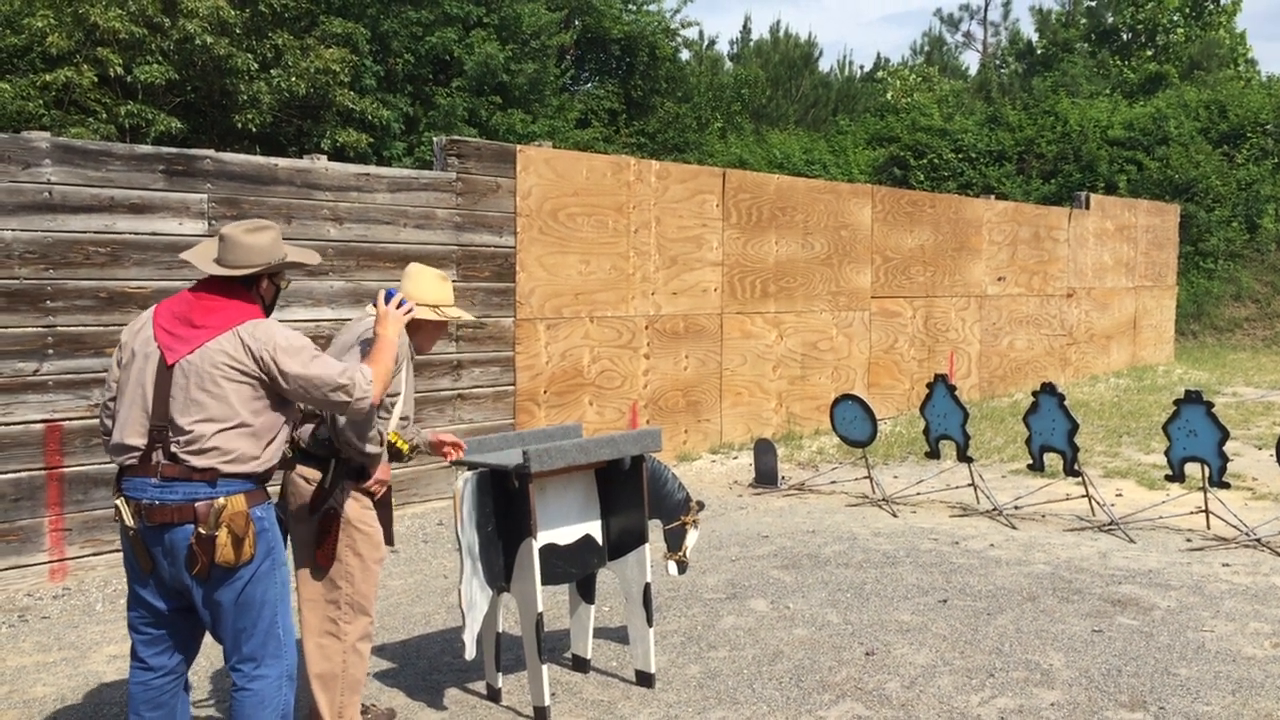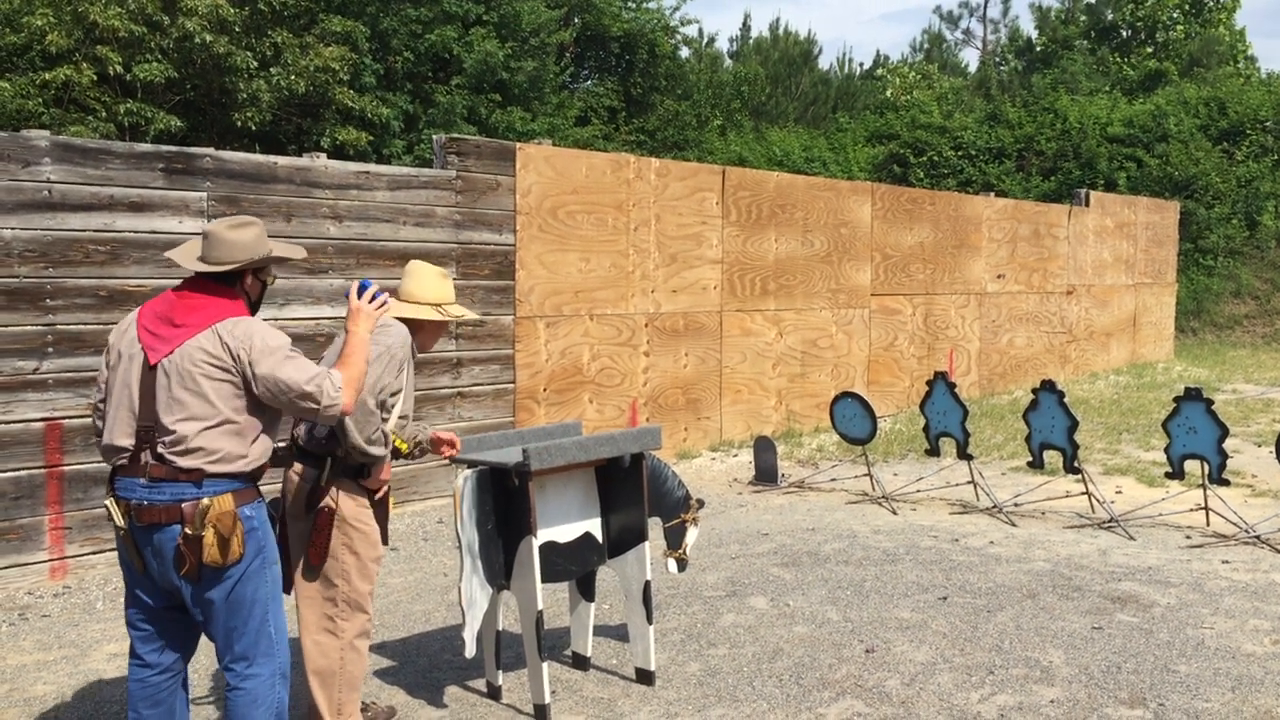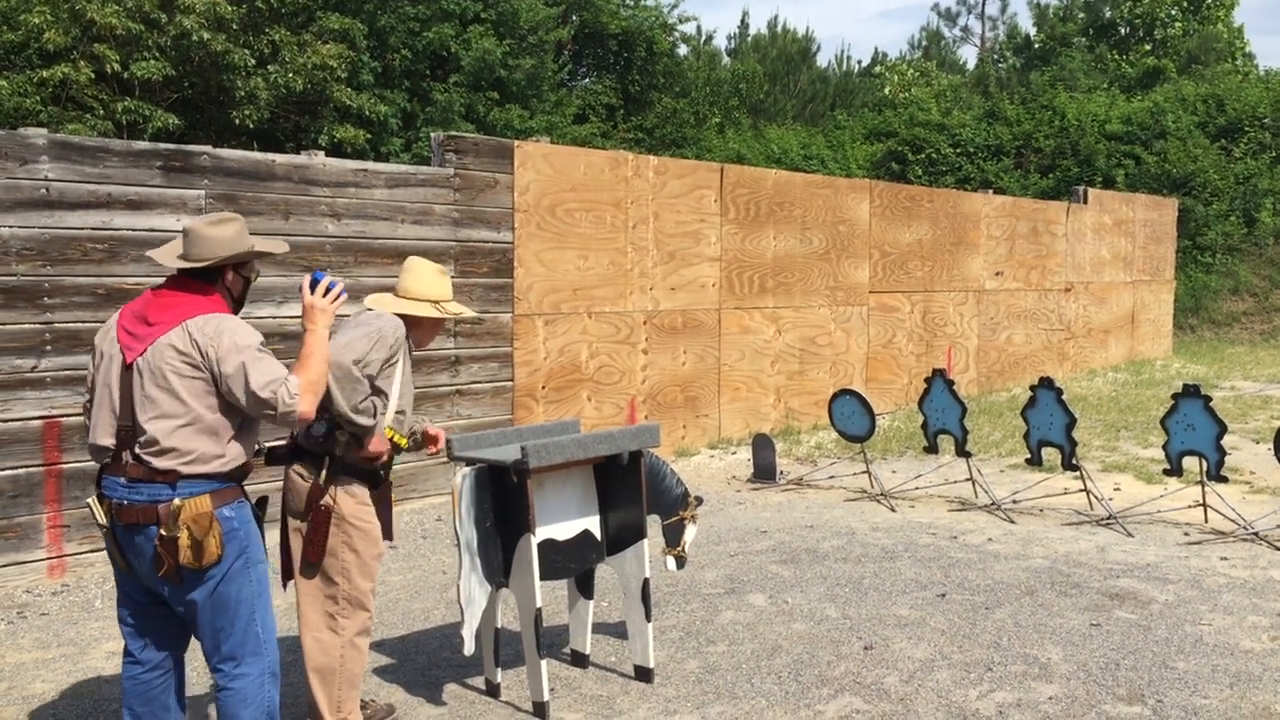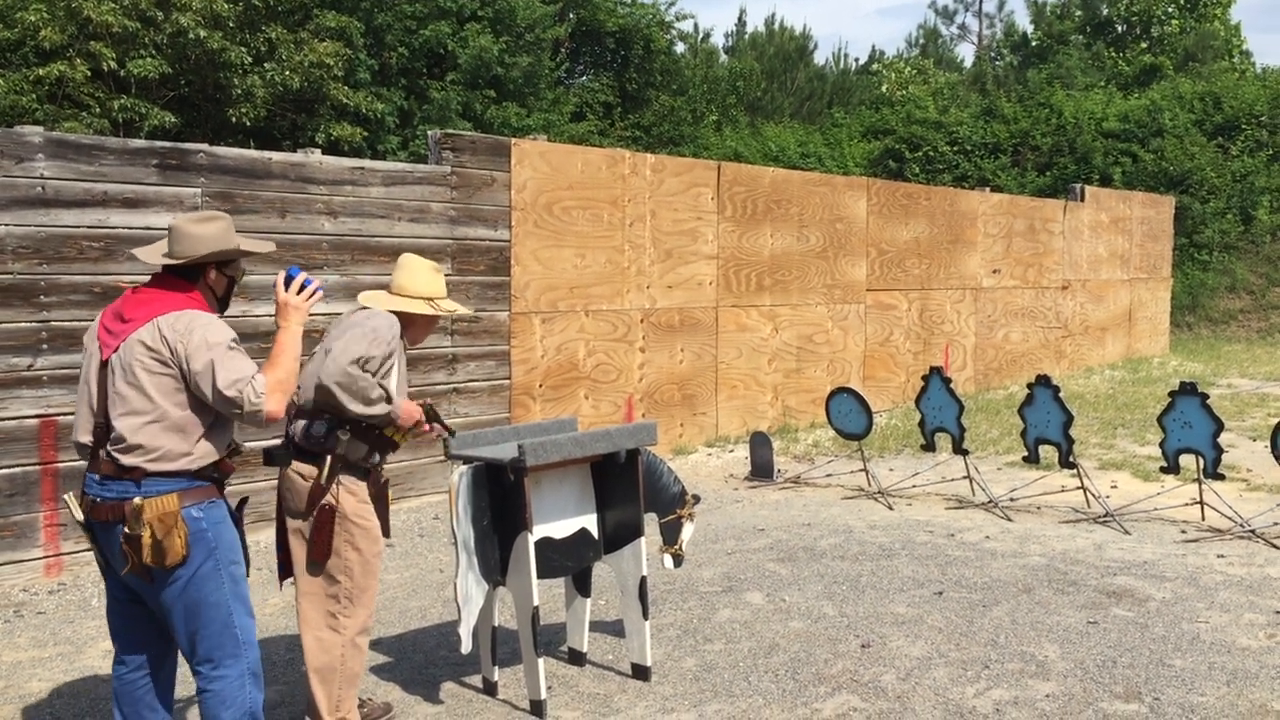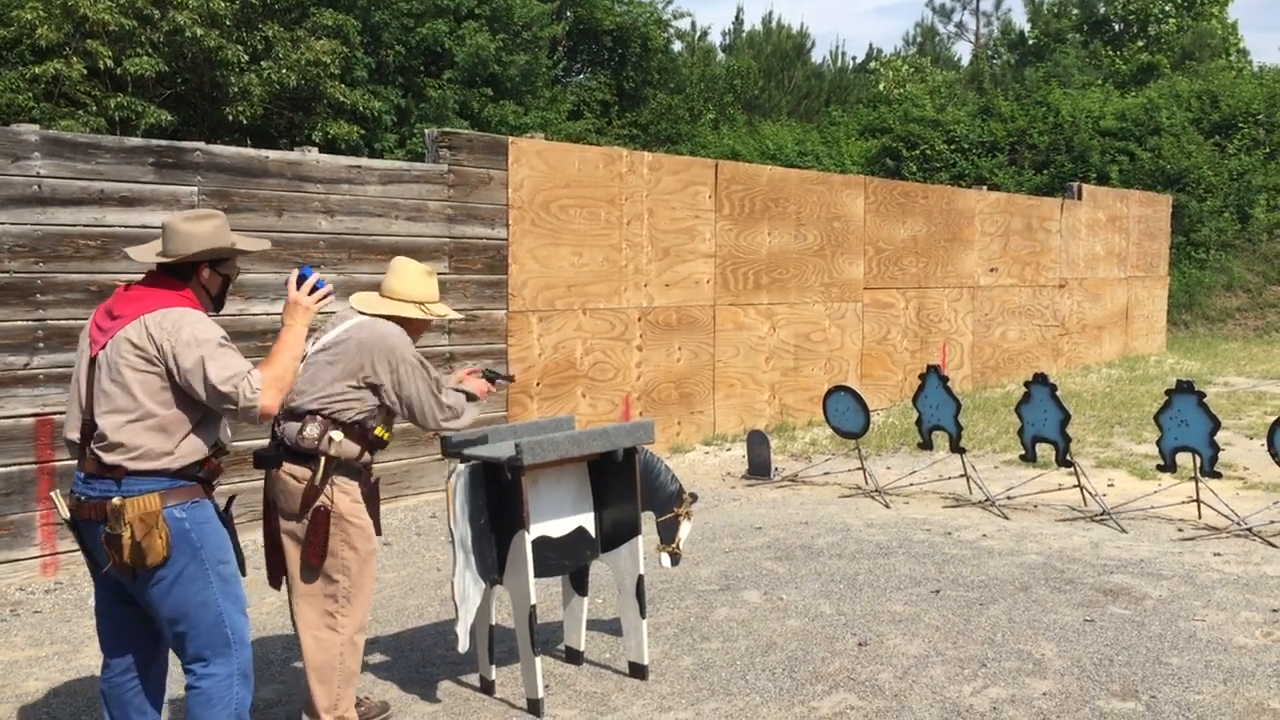
dt=0.2s
person 1, frame 1
left shoulder: (145, 325)
right shoulder: (262, 339)
left elbow: (110, 418)
right elbow: (362, 392)
right wrist: (387, 333)
left hip: (143, 509)
right hip: (221, 515)
left knee: (156, 658)
right knee: (264, 664)
person 1, frame 2
left shoulder: (133, 324)
right shoulder: (244, 336)
left elbow: (103, 415)
right elbow: (336, 398)
right wrist: (359, 329)
left hip: (135, 509)
right hip: (211, 515)
left knee: (154, 656)
right knee: (257, 662)
person 1, frame 3
left shoulder: (120, 324)
right shoulder: (218, 331)
left elbow: (95, 412)
right elbow: (298, 404)
right wrist: (316, 327)
left hip: (124, 508)
right hip: (196, 514)
left knee: (149, 655)
right knee: (245, 662)
person 1, frame 4
left shoulder: (113, 319)
right shoulder: (191, 327)
left elbow: (98, 414)
right elbow: (268, 404)
right wrist: (290, 325)
left hip: (110, 506)
right hip: (173, 512)
left knee: (138, 655)
right knee: (229, 662)
person 1, frame 5
left shoulder: (114, 315)
right shoulder: (179, 324)
left elbow: (101, 413)
right elbow: (262, 399)
right wrist: (295, 324)
left hip: (103, 505)
right hip: (161, 512)
left knee: (129, 657)
right knee: (220, 660)
person 2, frame 1
left shoulder: (380, 330)
left wrist: (423, 441)
right wrist: (375, 460)
left hip: (326, 480)
right hip: (336, 485)
left knee: (333, 607)
right knee: (345, 610)
person 2, frame 2
left shoulder: (385, 331)
right shoulder: (391, 335)
right elbow: (352, 404)
left wrist: (423, 440)
right wrist: (378, 462)
left hip: (327, 479)
right hip: (333, 483)
left knee: (333, 605)
right knee: (343, 608)
person 2, frame 3
left shoulder: (389, 331)
right shoulder: (386, 328)
right elbow: (336, 366)
left wrist: (414, 430)
right wrist: (368, 433)
left hip: (332, 477)
right hip: (334, 482)
left knee: (335, 603)
right knee: (344, 606)
person 2, frame 4
left shoulder: (381, 325)
right shoulder: (380, 325)
right elbow: (335, 376)
left wrist: (404, 414)
right wrist: (390, 408)
left hip: (324, 474)
right hip: (333, 479)
left knee: (331, 601)
right knee: (344, 605)
person 2, frame 5
left shoulder: (353, 324)
right shoulder: (388, 339)
right elbow: (431, 411)
left wrist: (447, 386)
right wrist: (467, 395)
left hip: (298, 470)
right hip: (324, 480)
left knee: (320, 600)
right knee: (340, 602)
